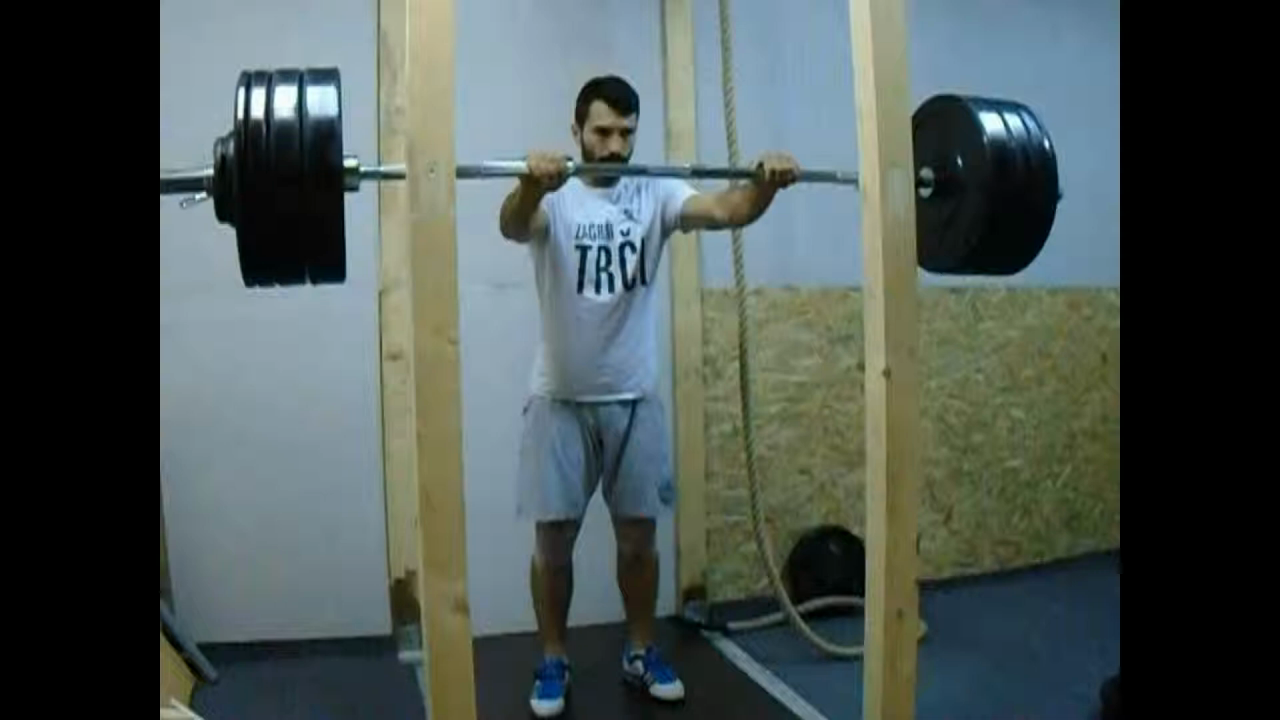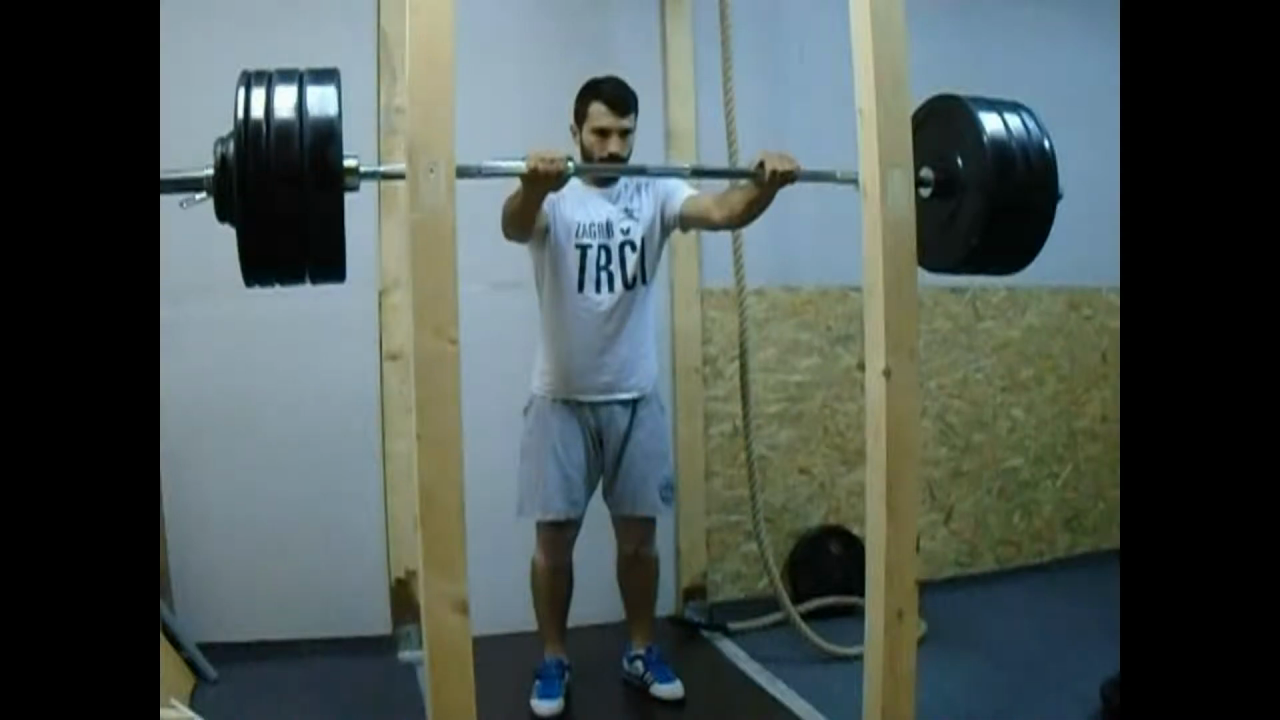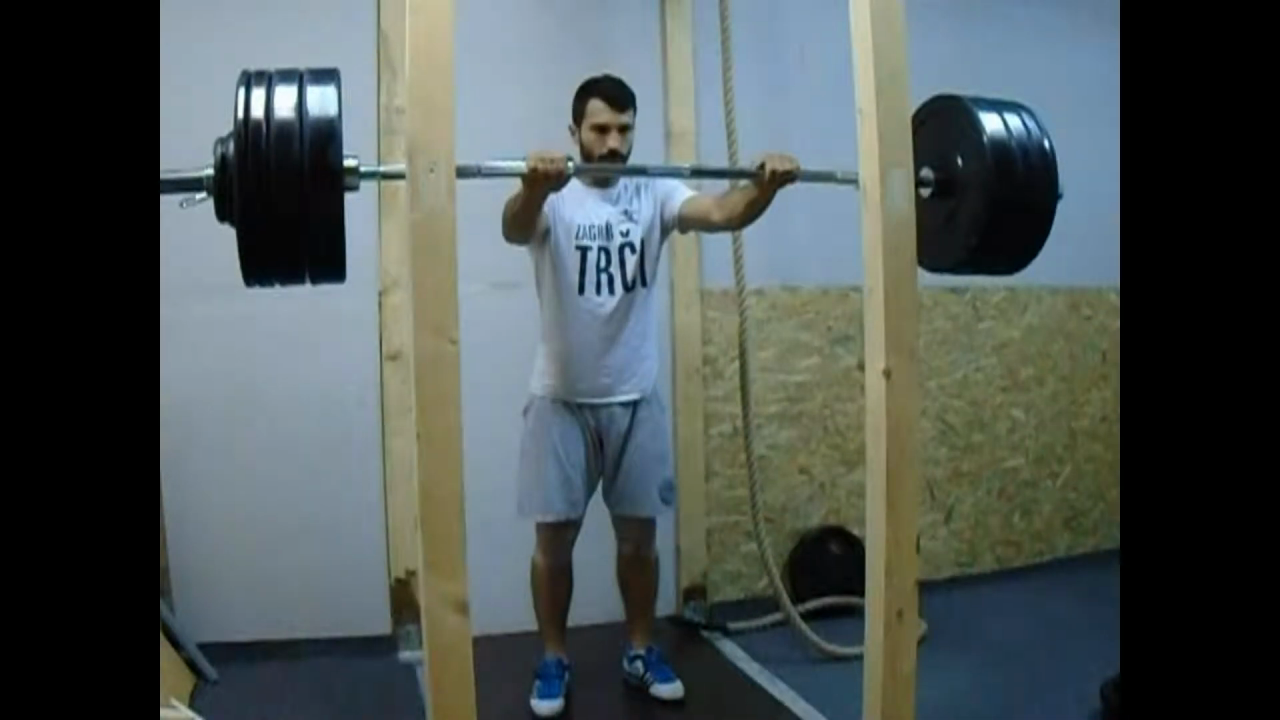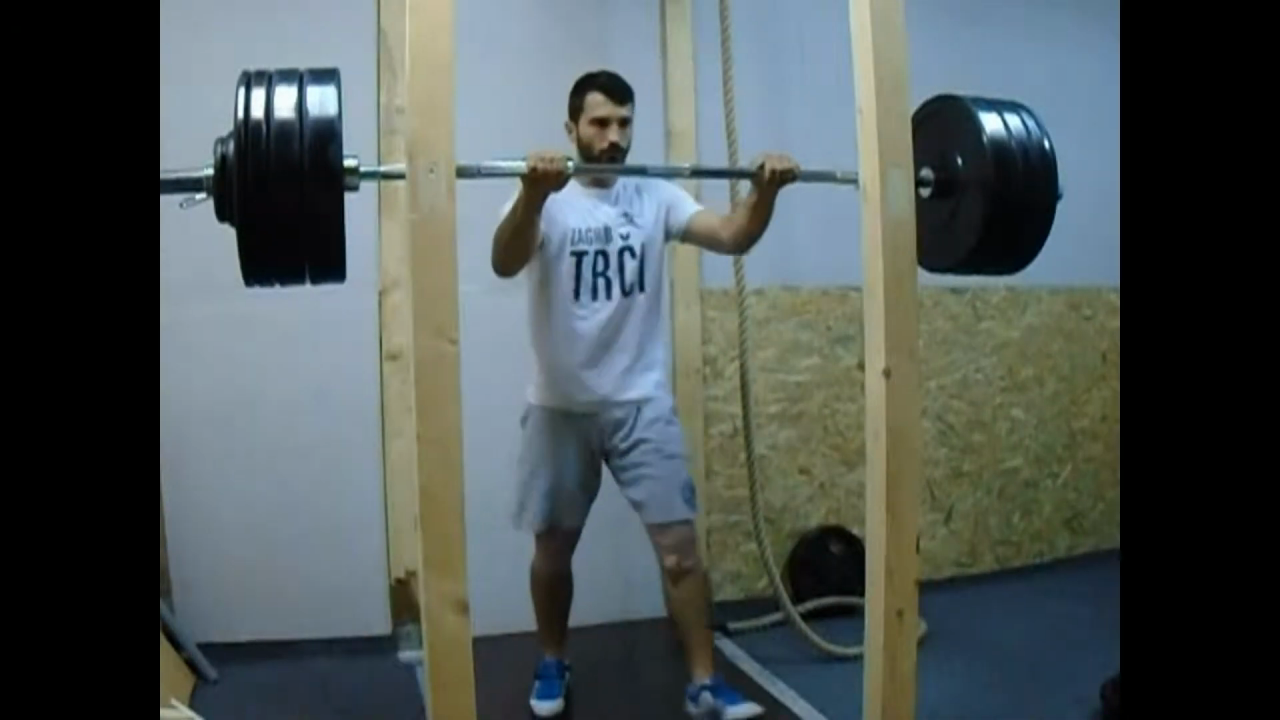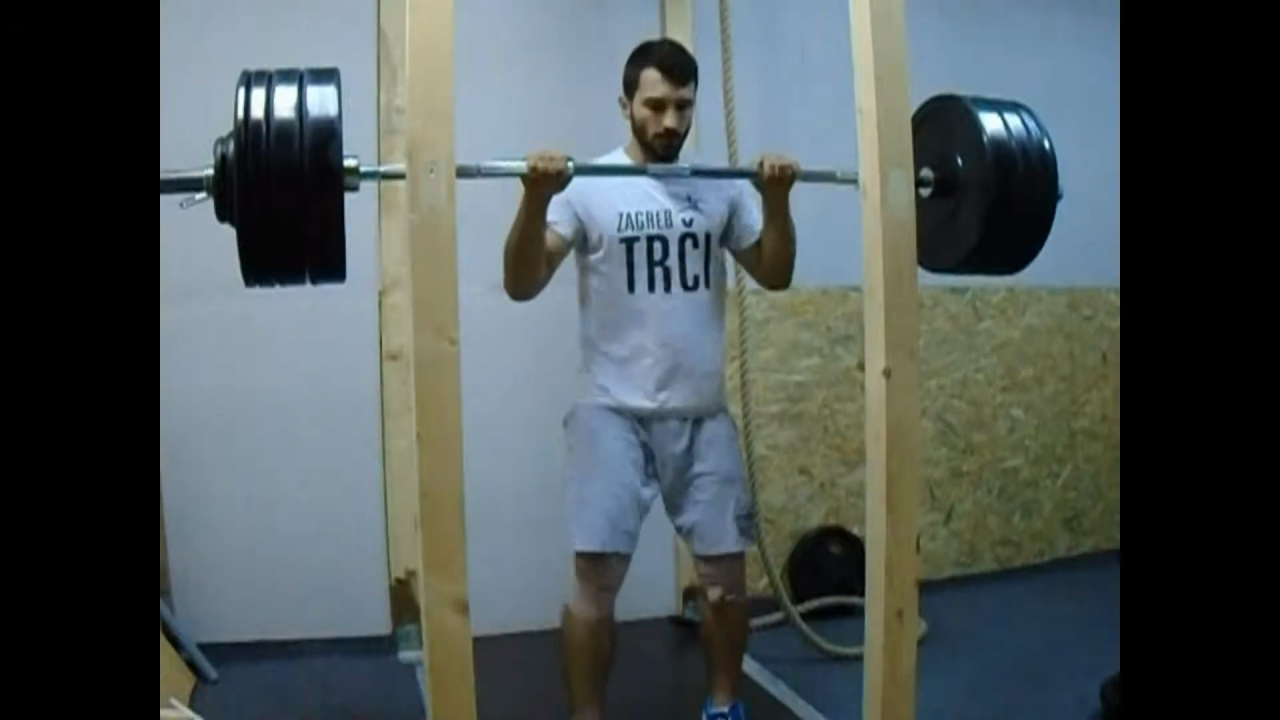
dt=0.5s
person 1, frame 1
left shoulder: (655, 194)
right shoulder: (552, 198)
left elbow: (723, 211)
right elbow: (513, 224)
left wrist: (766, 185)
right wrist: (533, 183)
left hip: (635, 397)
right hip: (561, 398)
left knee: (639, 533)
right knee: (554, 536)
left ankle: (641, 653)
right ankle: (553, 663)
person 1, frame 2
left shoulder: (655, 194)
right shoulder: (554, 197)
left elbow: (720, 212)
right elbow: (514, 225)
left wrist: (765, 184)
right wrist: (534, 183)
left hip: (636, 396)
right hip: (562, 397)
left knee: (639, 532)
right knee: (554, 535)
left ankle: (641, 653)
right ankle: (553, 661)
person 1, frame 3
left shoulder: (654, 194)
right shoulder: (552, 198)
left elbow: (721, 213)
right elbow: (513, 228)
left wrist: (766, 185)
right wrist: (535, 184)
left hip: (635, 397)
right hip: (562, 399)
left knee: (639, 534)
right knee: (554, 535)
left ankle: (641, 652)
right ankle: (553, 661)
person 1, frame 4
left shoulder: (657, 198)
right shoulder: (548, 203)
left elbow: (731, 236)
right elbow: (504, 262)
left wrist: (765, 192)
right wrist: (533, 191)
left hip: (642, 401)
right hip: (560, 407)
left knee: (678, 541)
right knee: (553, 546)
right ankle: (553, 663)
person 1, frame 5
left shoulder: (723, 188)
right shoulder: (588, 188)
left elbow: (775, 276)
right elbow: (521, 285)
left wrist: (777, 201)
right wrist: (535, 199)
left hip: (700, 413)
right hip: (612, 412)
left knee: (724, 571)
right knee: (598, 575)
